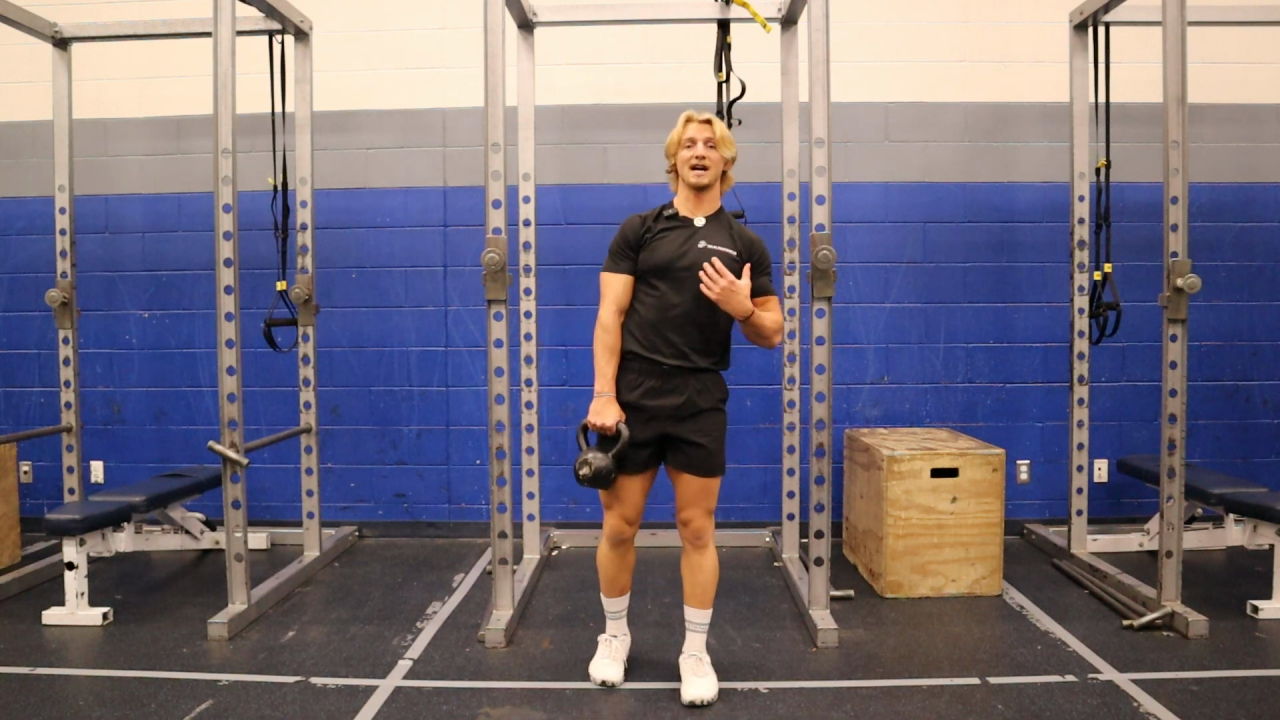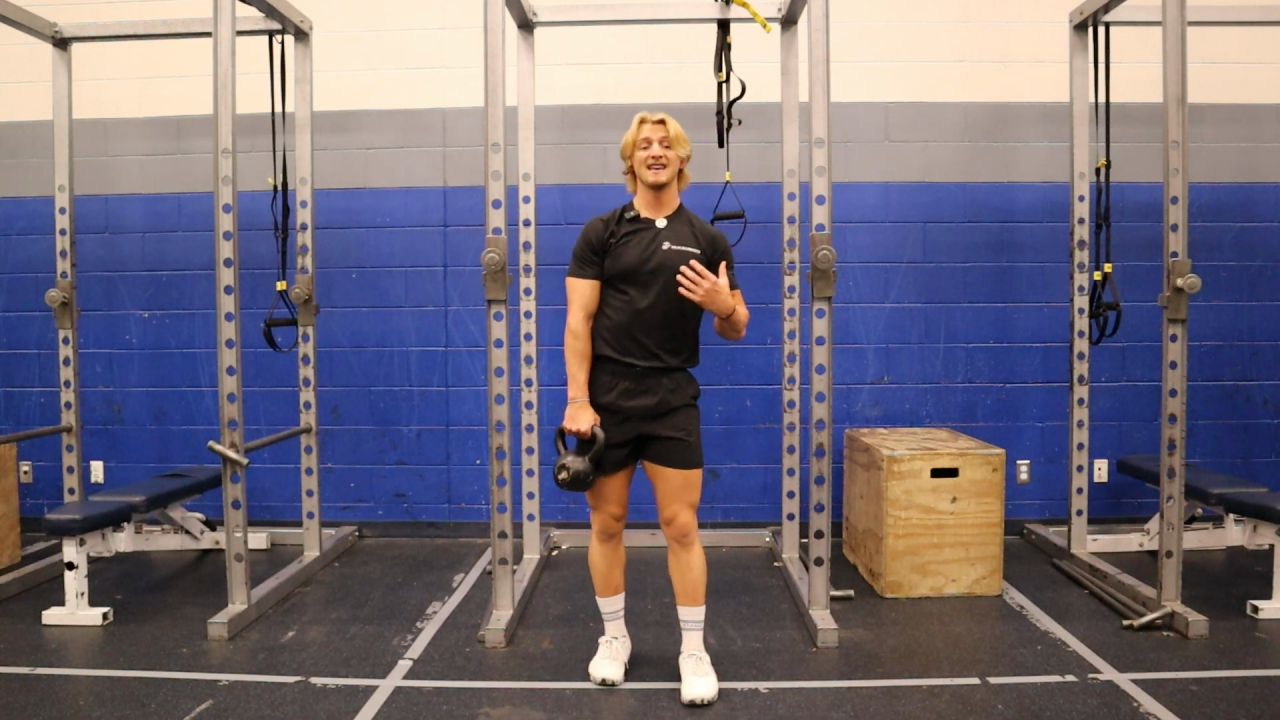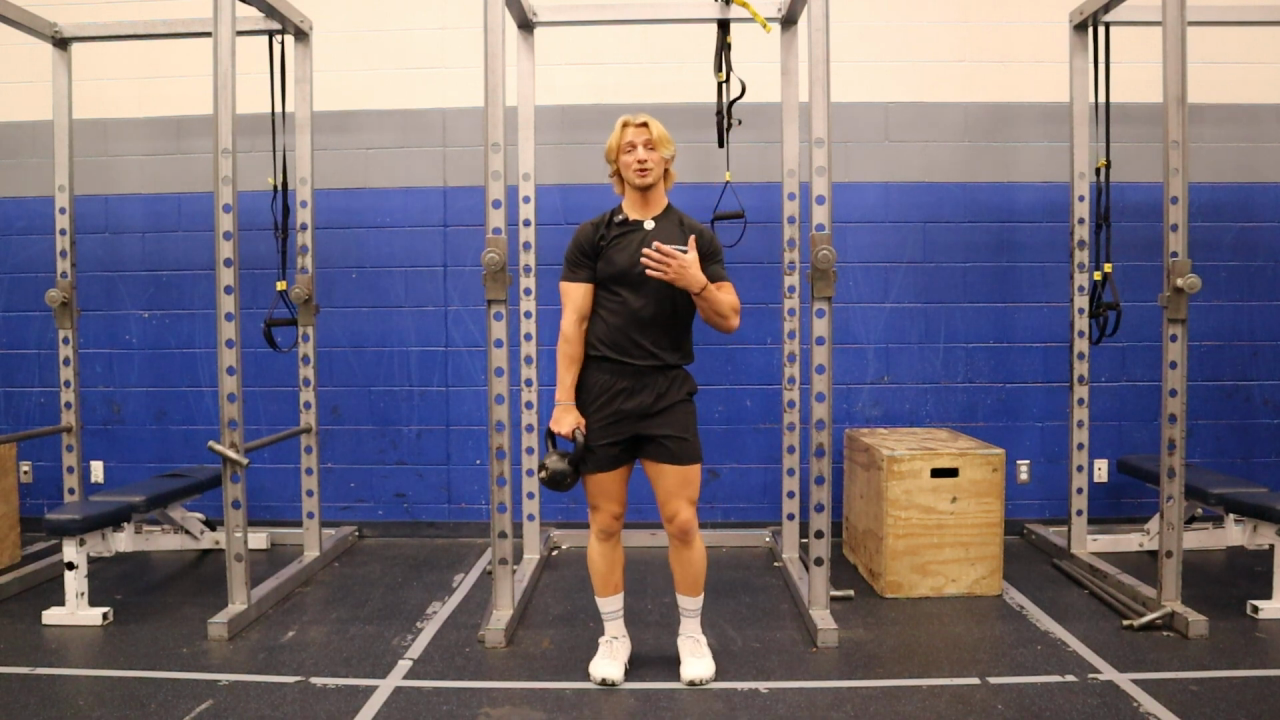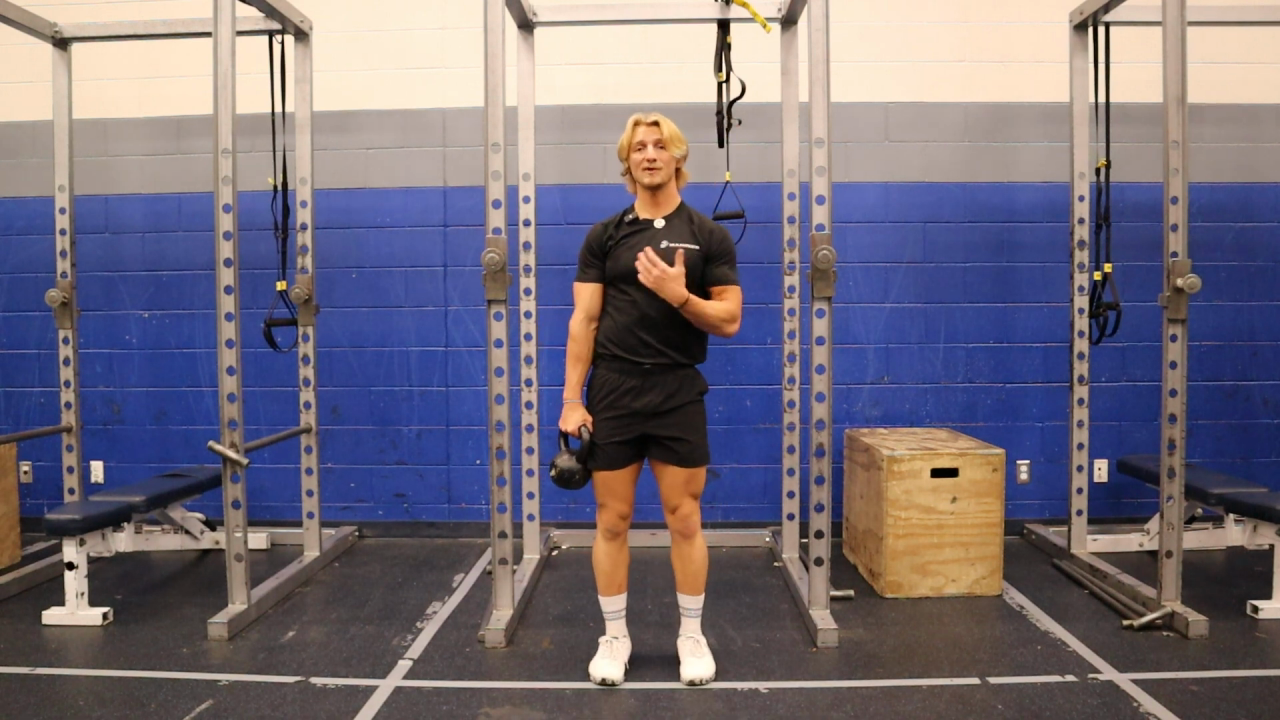
dt=0.4s
person 1, frame 1
left shoulder: (745, 244)
right shoulder: (638, 229)
left elbow: (769, 335)
right elbow: (611, 314)
left wrist: (744, 309)
right wrist: (603, 393)
left hip: (701, 400)
right hip: (634, 397)
left knee: (696, 529)
right knee: (619, 526)
left ankle: (695, 651)
right ankle: (614, 633)
person 1, frame 2
left shoulder: (707, 239)
right shoulder: (600, 231)
left elbow: (736, 329)
right elbow: (579, 320)
left wrist: (724, 305)
right wrist: (578, 399)
left hip: (673, 397)
right hip: (608, 397)
left knee: (682, 526)
right knee: (607, 522)
left ankle: (693, 650)
right ankle: (614, 637)
person 1, frame 3
left shoulder: (696, 237)
right shoulder: (591, 236)
left elbow: (729, 319)
right elbow: (573, 323)
left wrist: (695, 283)
right wrist: (564, 402)
left hip: (669, 395)
right hip: (602, 394)
left knee: (682, 522)
right knee: (605, 523)
left ankle: (691, 634)
right ankle: (614, 637)
person 1, frame 4
left shoulder: (708, 235)
right shoulder: (604, 235)
left elbow: (730, 319)
right elbow: (585, 321)
left wrist: (681, 296)
right wrist: (572, 399)
left hip: (679, 392)
right hip: (613, 392)
left knee: (684, 518)
right knee: (612, 520)
left ankle: (692, 635)
right ankle: (614, 636)
